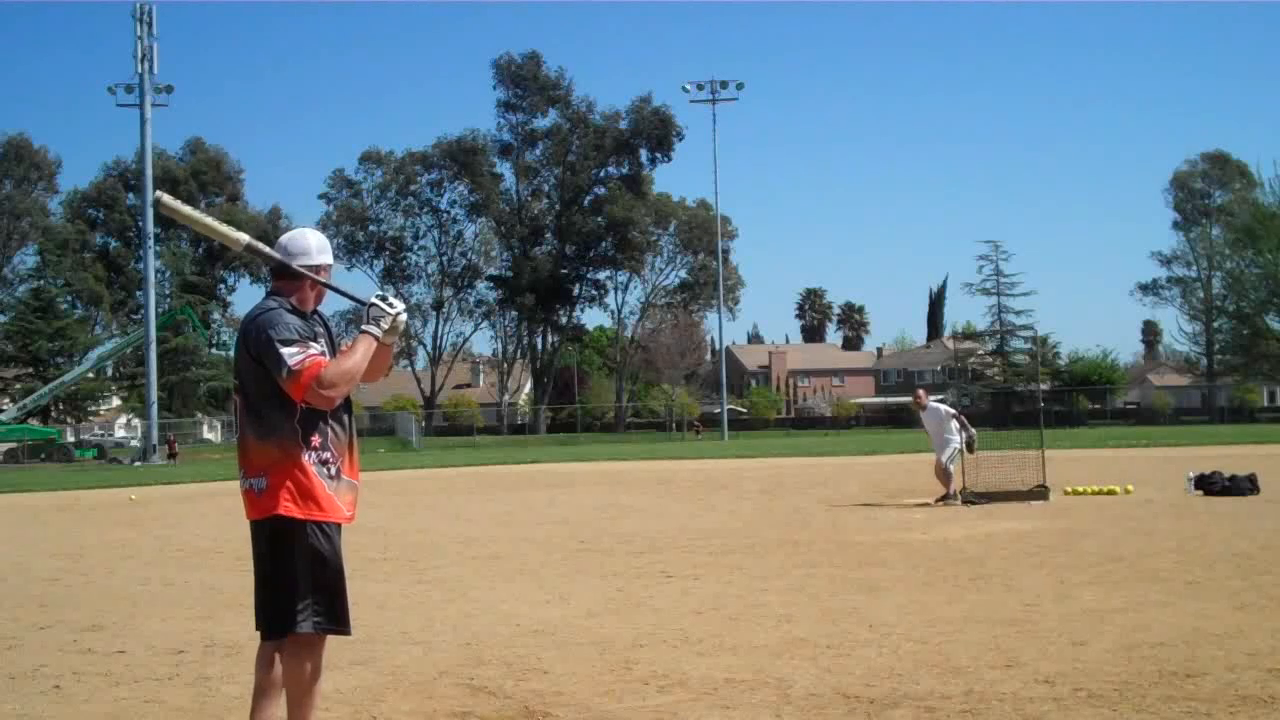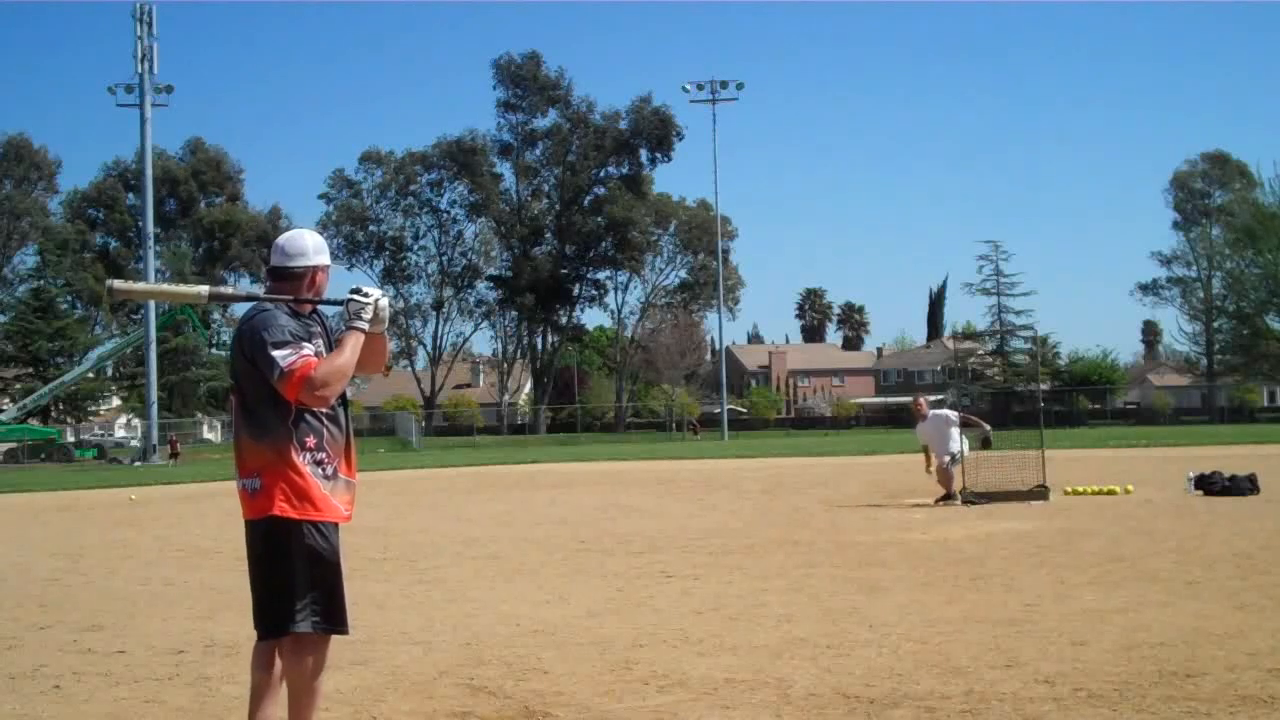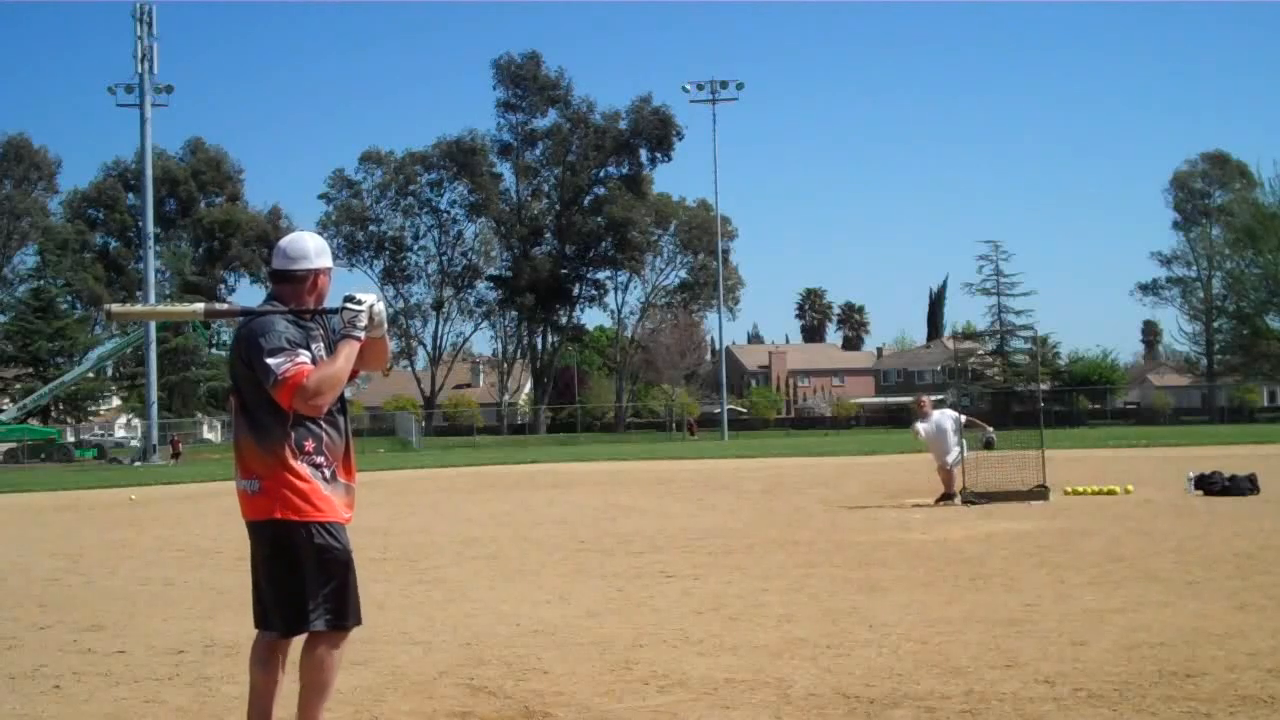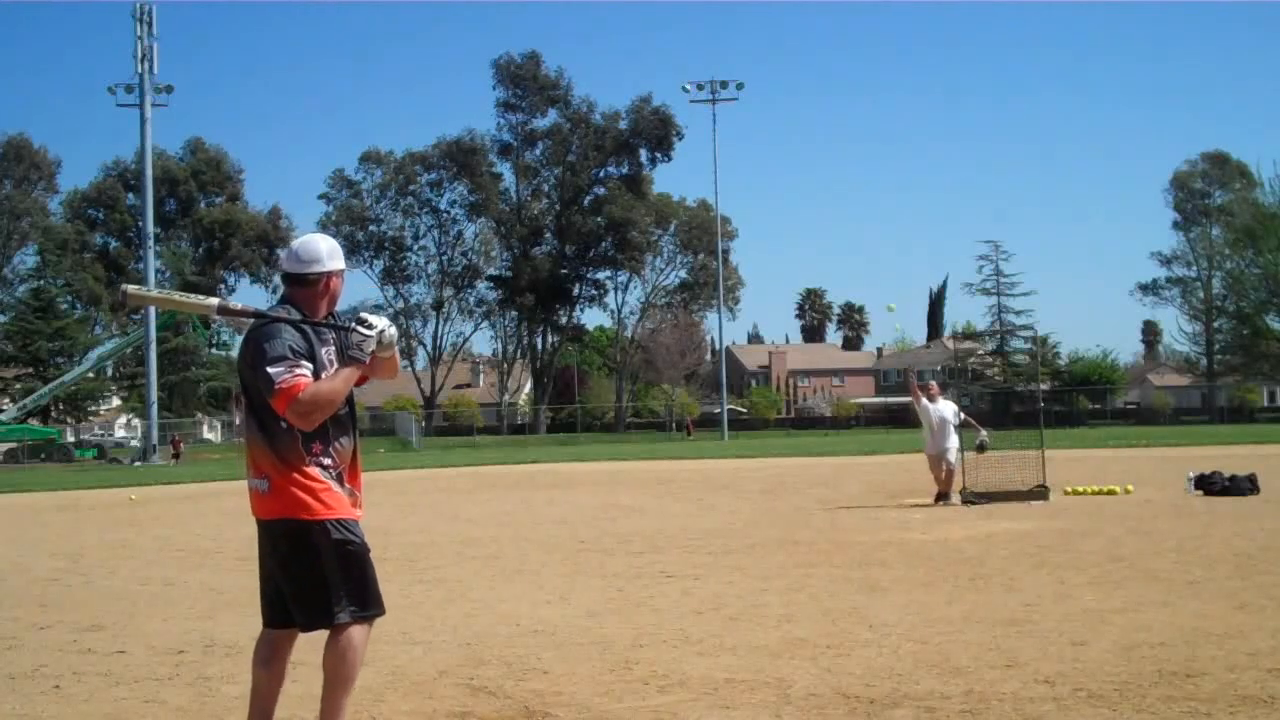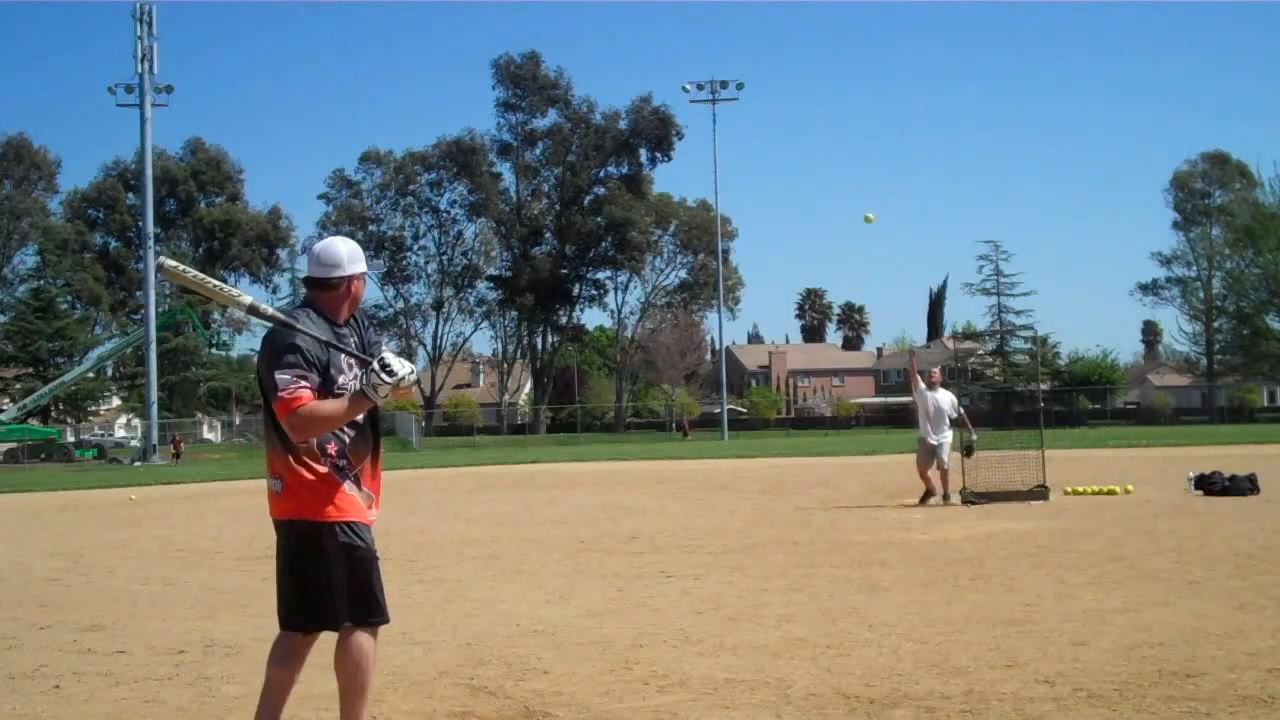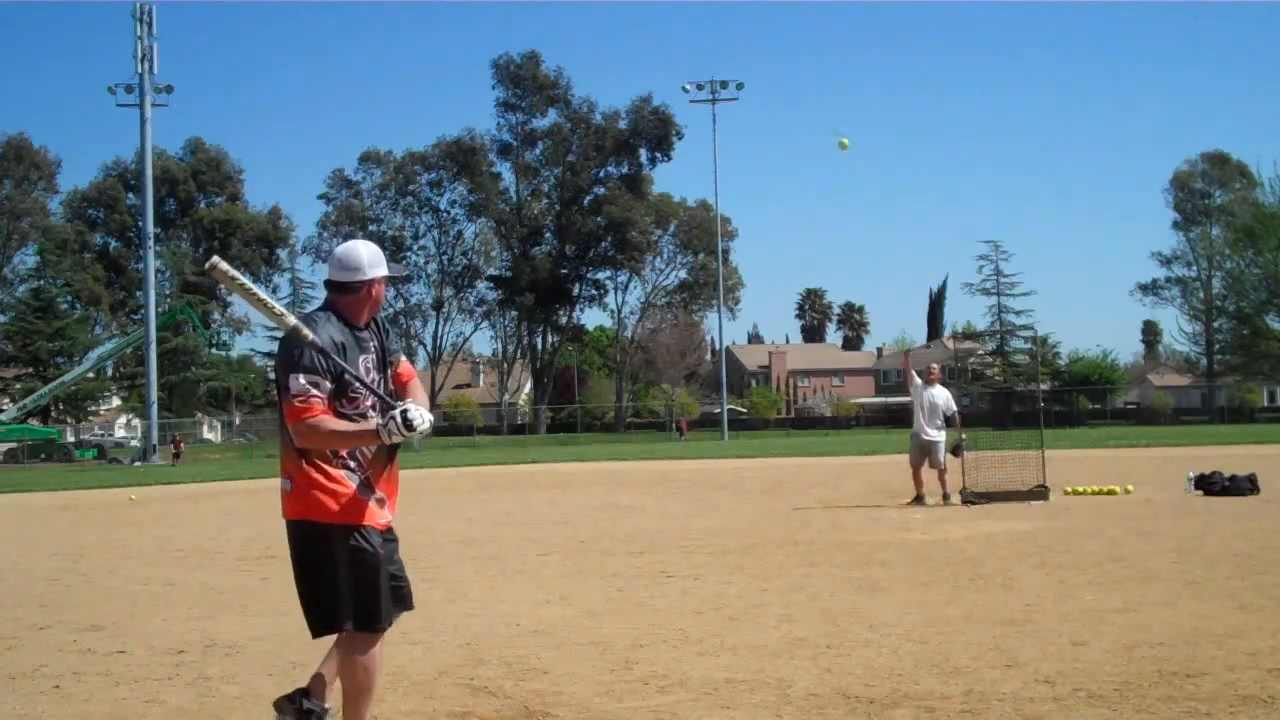
dt=0.7s
person 1, frame 1
left shoulder: (311, 322)
right shoulder: (271, 321)
left elbow: (369, 372)
right elbow: (325, 388)
left wrist: (386, 335)
right wrist: (369, 329)
left hip: (307, 494)
right hip: (293, 495)
left knee: (285, 623)
right knee: (307, 626)
person 1, frame 2
left shoulder: (312, 321)
right shoulder: (267, 323)
left elbow: (371, 364)
right elbow: (319, 388)
left wrist: (375, 324)
right wrist: (356, 324)
left hip: (302, 496)
right hip: (291, 497)
left knee: (281, 624)
right knee: (309, 626)
person 1, frame 3
left shoulder: (318, 324)
right shoulder: (266, 330)
left elbow: (375, 362)
right elbow: (313, 397)
left wrist: (374, 327)
right wrist: (351, 333)
left hip: (285, 501)
right hip: (294, 499)
left knee: (279, 624)
right knee: (332, 621)
person 1, frame 4
left shoulder: (331, 327)
right shoulder: (275, 334)
left elbow: (387, 372)
right elbow: (305, 411)
left wrist: (384, 344)
right wrist: (357, 357)
left hip: (289, 501)
right hip: (305, 498)
left knee: (283, 622)
right knee: (355, 613)
person 1, frame 5
left shoulder: (356, 327)
right shoulder: (293, 337)
left elbow: (400, 380)
right elbow: (299, 423)
left wrist: (400, 373)
right wrist: (368, 394)
left hip: (338, 498)
right hip: (319, 502)
left knee: (304, 623)
right knee: (361, 620)
person 1, frame 6
left shoulder: (377, 330)
right shoulder: (313, 339)
left elbow: (409, 382)
right elbow: (305, 428)
left wrist: (416, 410)
right wrist: (382, 430)
left hip: (366, 500)
right hip: (330, 504)
left knee: (385, 606)
right knee: (366, 624)
